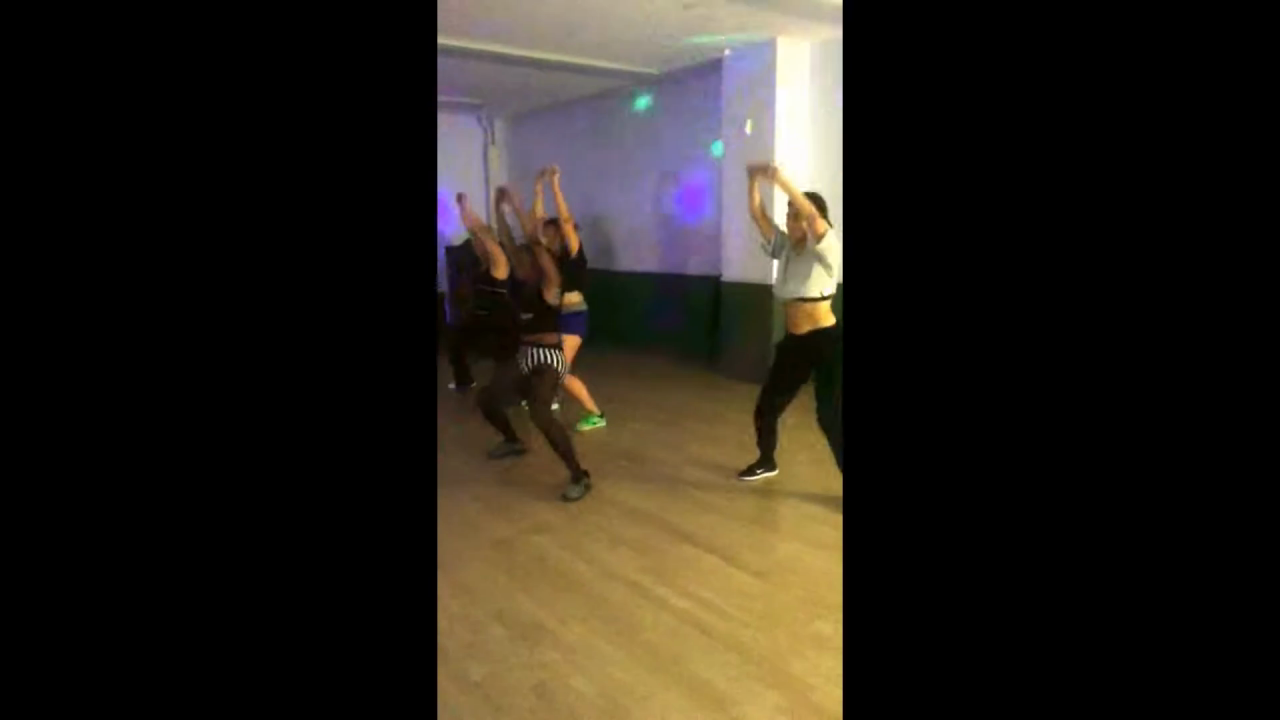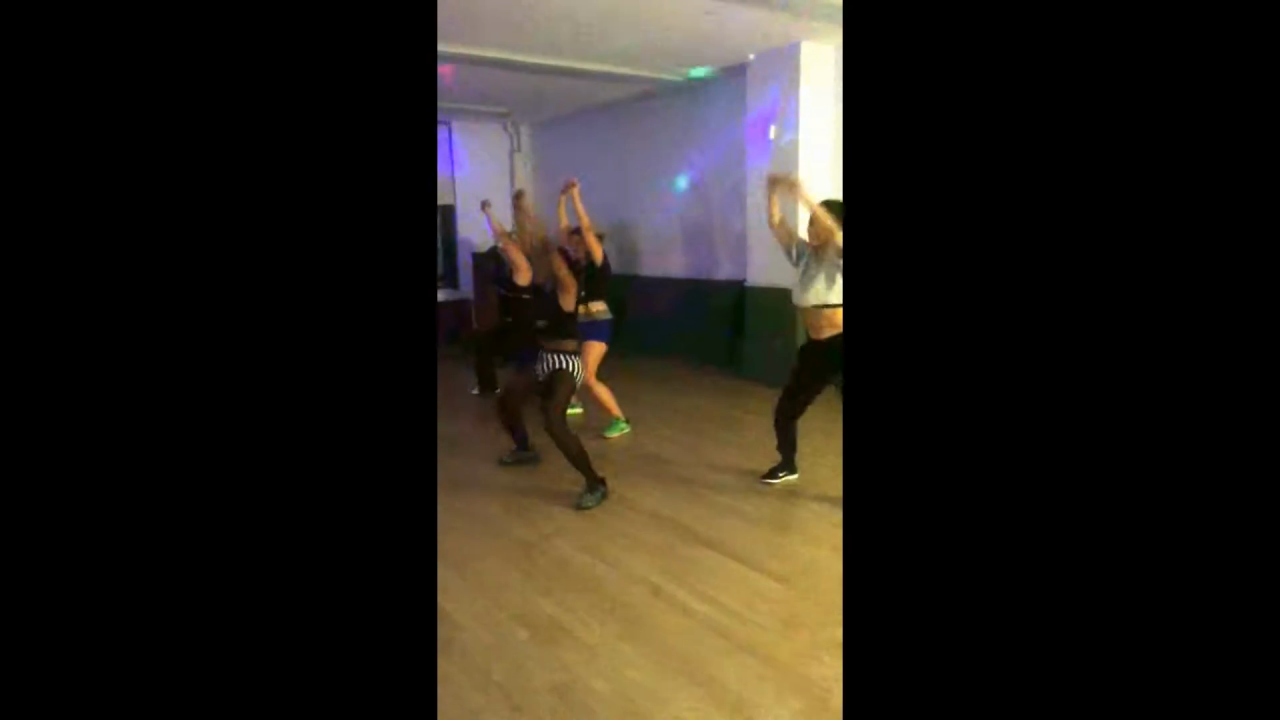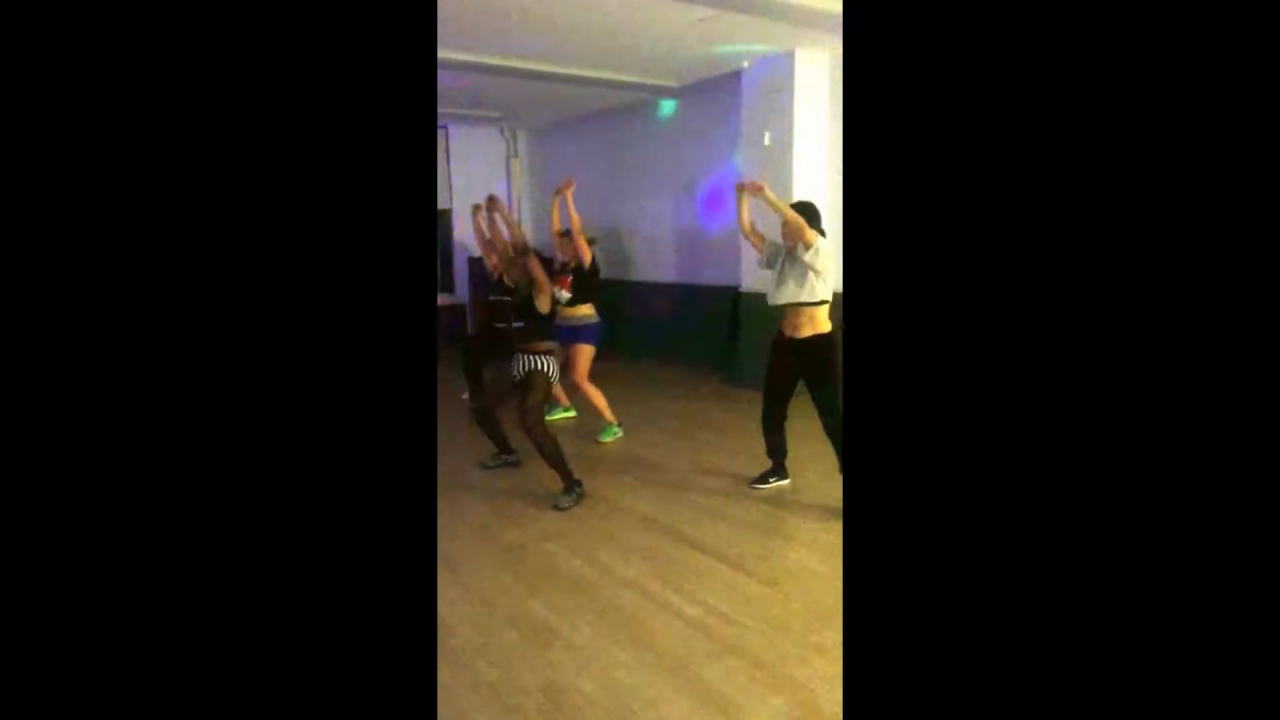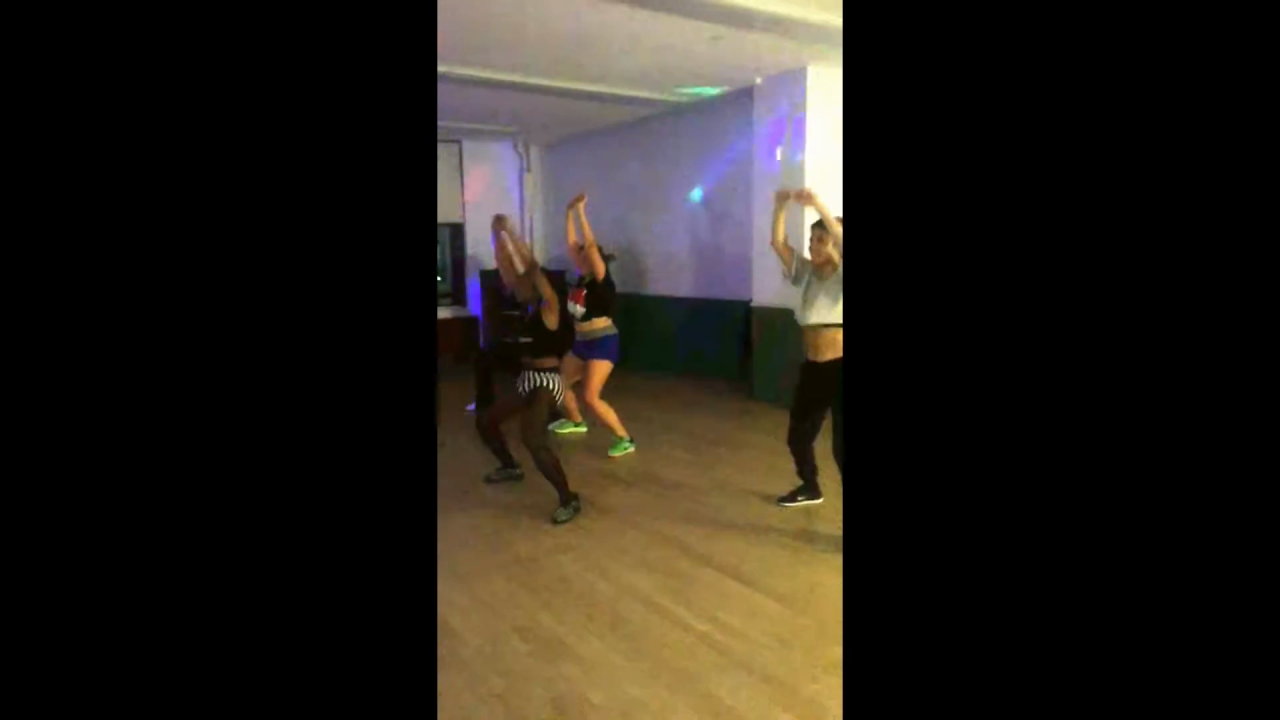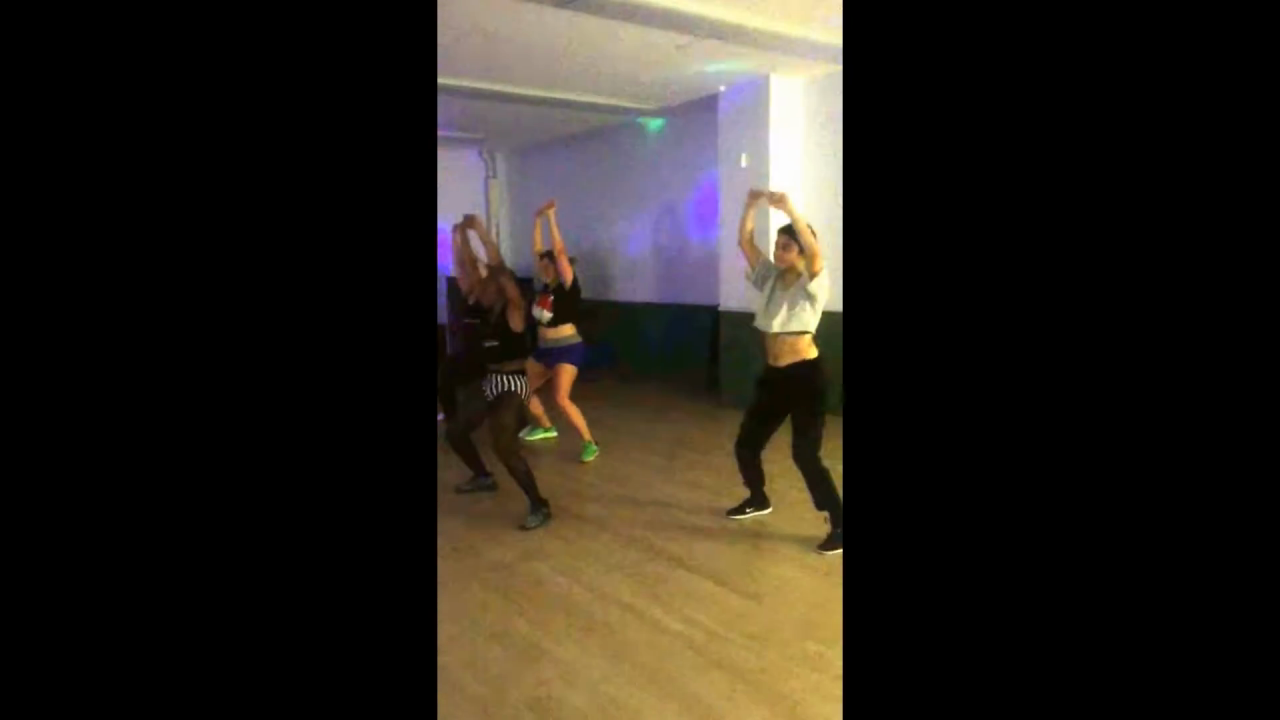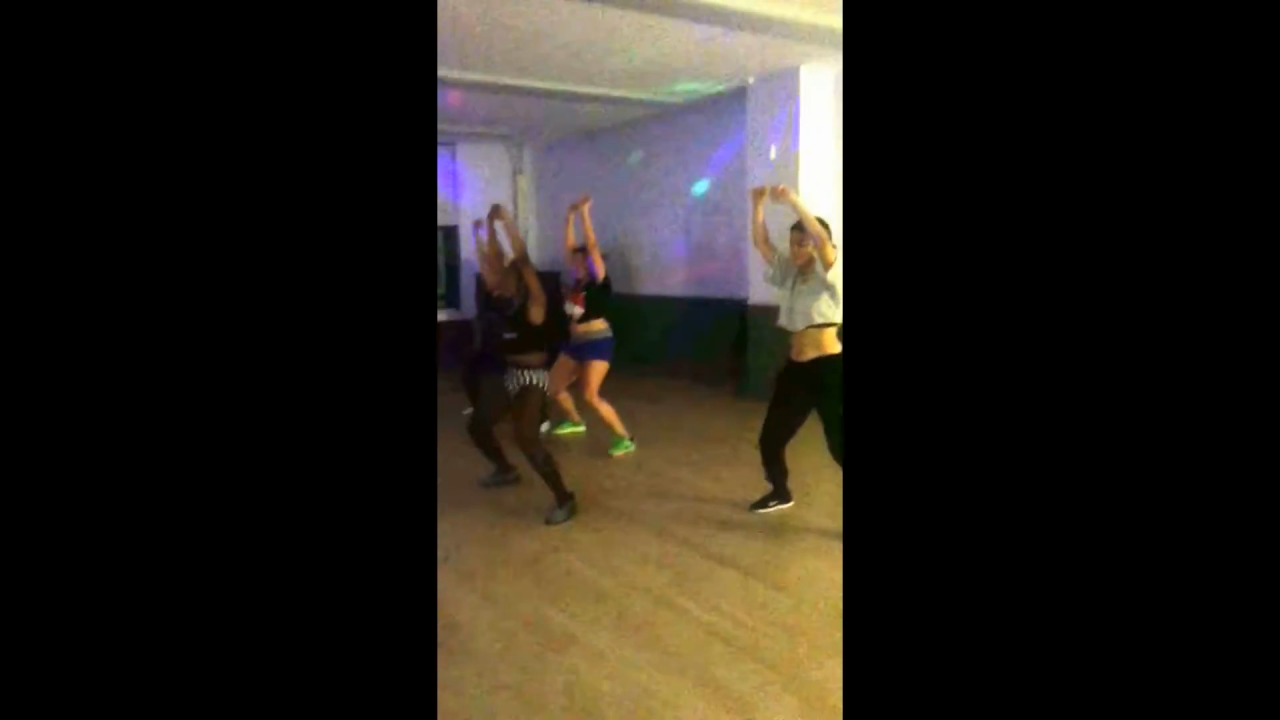
dt=0.5s
person 1, frame 1
left shoulder: (825, 247)
right shoulder: (784, 247)
left elbow: (812, 214)
right elbow: (758, 215)
left wrist: (779, 179)
right wrist: (754, 181)
left hip: (825, 340)
right hip: (792, 342)
left knee: (829, 416)
right knee: (766, 407)
left ankle: (842, 473)
right ankle: (766, 461)
person 1, frame 2
left shoulder: (840, 256)
right shoulder: (806, 253)
left elbow: (830, 228)
right elbow: (778, 226)
left wrist: (801, 194)
right wrist: (773, 195)
left hip: (840, 345)
right hip: (816, 347)
right knee: (785, 411)
right ankle: (788, 464)
person 1, frame 3
left shoulder: (820, 253)
right shoulder: (781, 254)
left elbow: (800, 225)
right elbow: (749, 232)
left wrist: (766, 195)
right wrist: (743, 198)
left hip: (819, 346)
right hip: (786, 344)
left knee: (832, 418)
right knee: (772, 411)
right ankle: (778, 468)
person 1, frame 4
left shoulder: (841, 274)
right shoulder: (806, 271)
left elbow: (841, 239)
right elbow: (778, 244)
left wrist: (818, 205)
right wrist: (780, 208)
left hip: (839, 368)
right hip: (813, 368)
left knee: (841, 445)
right knee: (798, 435)
right ankle: (811, 488)
person 1, frame 5
left shoulder: (811, 283)
right shoulder: (770, 277)
left elbow: (814, 252)
right elbow: (744, 241)
left wrist: (789, 209)
right wrist: (752, 204)
left hip: (805, 374)
right hip: (774, 375)
left knee: (804, 453)
right knee: (746, 443)
left ankle: (839, 525)
right ankle: (758, 498)
person 1, frame 6
left shoulder: (829, 275)
right shoulder: (789, 273)
left elbow: (823, 239)
right elbow: (761, 242)
left wrist: (792, 200)
right wrist: (758, 204)
left hip: (829, 368)
right hip: (796, 369)
left knee: (839, 445)
right knee: (770, 439)
right ankle: (781, 492)
person 2, frame 1
left shoulder: (549, 284)
right shoulder: (518, 284)
left elbow: (535, 243)
left wrist: (513, 203)
right wrist: (500, 205)
left hip: (548, 357)
right hip: (524, 356)
left knee: (539, 413)
right knee: (487, 397)
left ankle: (579, 475)
right ankle: (513, 441)
person 2, frame 2
left shoulder: (567, 290)
left elbow: (547, 251)
right elbow: (527, 252)
left hip: (565, 364)
right hip: (543, 362)
left knee: (554, 423)
right knee: (506, 401)
left ankle: (596, 484)
right ankle: (524, 449)
person 2, frame 3
left shoulder: (541, 291)
right shoulder: (516, 292)
left elbow: (524, 251)
right elbow: (505, 253)
left wrist: (503, 212)
right wrist: (491, 215)
left hip: (539, 364)
right hip: (518, 363)
left knee: (531, 421)
right knee: (480, 407)
left ankle: (572, 485)
right ankle: (507, 453)
person 2, frame 4
left shoulder: (549, 308)
right shoulder: (529, 309)
left elbow: (532, 269)
right elbow: (508, 268)
left wrist: (509, 231)
right wrist: (499, 233)
left hip: (545, 382)
right hip: (526, 380)
left knee: (532, 438)
right knee: (484, 420)
left ankle: (569, 499)
right ankle: (510, 467)
person 2, frame 5
left shoulder: (514, 310)
right shoulder: (488, 311)
left elbow: (500, 270)
left wrist: (481, 231)
right wrist: (464, 234)
left hip: (512, 385)
right hip: (490, 384)
left knee: (503, 446)
right knee: (455, 431)
left ankle: (539, 505)
right ankle: (483, 477)
person 2, frame 6
left shoulder: (534, 303)
right shoulder: (504, 302)
left elbow: (523, 263)
right elbow: (491, 262)
left wrist: (507, 221)
right wrist: (489, 223)
left hip: (532, 377)
right hip: (509, 376)
left knee: (525, 436)
right knee: (477, 423)
left ankle: (565, 499)
right ankle: (506, 471)
person 3, frame 1
left shoulder: (573, 254)
right shoulder: (549, 254)
left elbow: (565, 220)
right elbow: (538, 217)
left wrist: (555, 183)
right wrist: (538, 185)
left hip: (573, 317)
left ankle: (596, 415)
person 3, frame 2
left shoulder: (598, 264)
right shoulder: (574, 263)
left elbow: (587, 230)
right elbow: (564, 228)
left wrist: (576, 196)
right wrist: (562, 198)
left hip: (597, 325)
right hip: (575, 324)
left knee: (587, 377)
left ankle: (620, 420)
person 3, frame 3
left shoulder: (587, 267)
right shoulder: (564, 265)
left elbow: (577, 233)
right elbow: (556, 231)
left wrist: (568, 198)
right wrist: (556, 200)
left hip: (585, 327)
right hip: (562, 326)
left knee: (579, 378)
left ankle: (613, 424)
right ankle: (565, 407)
person 3, frame 4
left shoulder: (602, 281)
right shoulder: (582, 279)
left elbow: (590, 245)
right elbow: (572, 244)
left wrist: (581, 211)
right wrist: (569, 213)
left hip: (604, 341)
right hip: (583, 342)
left knee: (591, 396)
right knee: (559, 382)
left ankle: (625, 439)
right ankle: (576, 421)
person 3, frame 5
left shoulder: (568, 287)
right shoulder: (546, 286)
left elbow: (560, 252)
right elbow: (538, 251)
left wrist: (551, 217)
right wrist: (538, 220)
left hip: (568, 348)
right hip: (545, 349)
left knee: (561, 398)
left ankle: (590, 443)
right ankle: (546, 427)
person 3, frame 6
left shoulder: (599, 282)
right shoulder: (578, 282)
left elbow: (592, 247)
right elbow: (570, 246)
left wrist: (585, 213)
right wrist: (571, 216)
left hip: (598, 342)
right hip: (576, 343)
left knee: (590, 395)
right knee: (553, 385)
left ankle: (626, 438)
right ankle: (575, 421)
person 4, frame 1
right shoulder: (479, 262)
right elbow: (472, 229)
left wrist: (465, 206)
right wrist: (462, 206)
left hip: (500, 321)
right hip: (479, 318)
left knee: (506, 356)
right knee: (455, 341)
right ankle: (464, 381)
person 4, frame 2
right shoulder: (504, 269)
right elbow: (498, 237)
right wrist: (487, 212)
left hip: (525, 328)
right hip: (509, 325)
right knee: (483, 344)
right ankle: (488, 386)
person 4, frame 3
right shoulder: (492, 274)
left elbow: (501, 245)
right elbow: (481, 242)
right wrist: (476, 217)
left hip: (509, 331)
right hip: (493, 330)
right knee: (470, 349)
right ankle: (477, 392)
person 4, frame 4
right shoulder: (506, 286)
right elbow: (500, 256)
left wrist: (505, 229)
right wrist: (496, 231)
left hip: (519, 345)
right hip: (505, 343)
right knee: (483, 361)
left ankle: (553, 414)
right ankle: (484, 403)
person 4, frame 5
right shoulder: (468, 296)
left elbow: (474, 263)
right elbow: (460, 262)
left wrist: (463, 236)
right wrist: (456, 236)
left hip: (482, 354)
right hip: (467, 353)
right ankle: (451, 414)
person 4, frame 6
right shoulder: (490, 291)
left elbow: (495, 257)
right elbow: (482, 259)
right wrist: (476, 232)
right hip: (491, 348)
left ankle: (541, 417)
